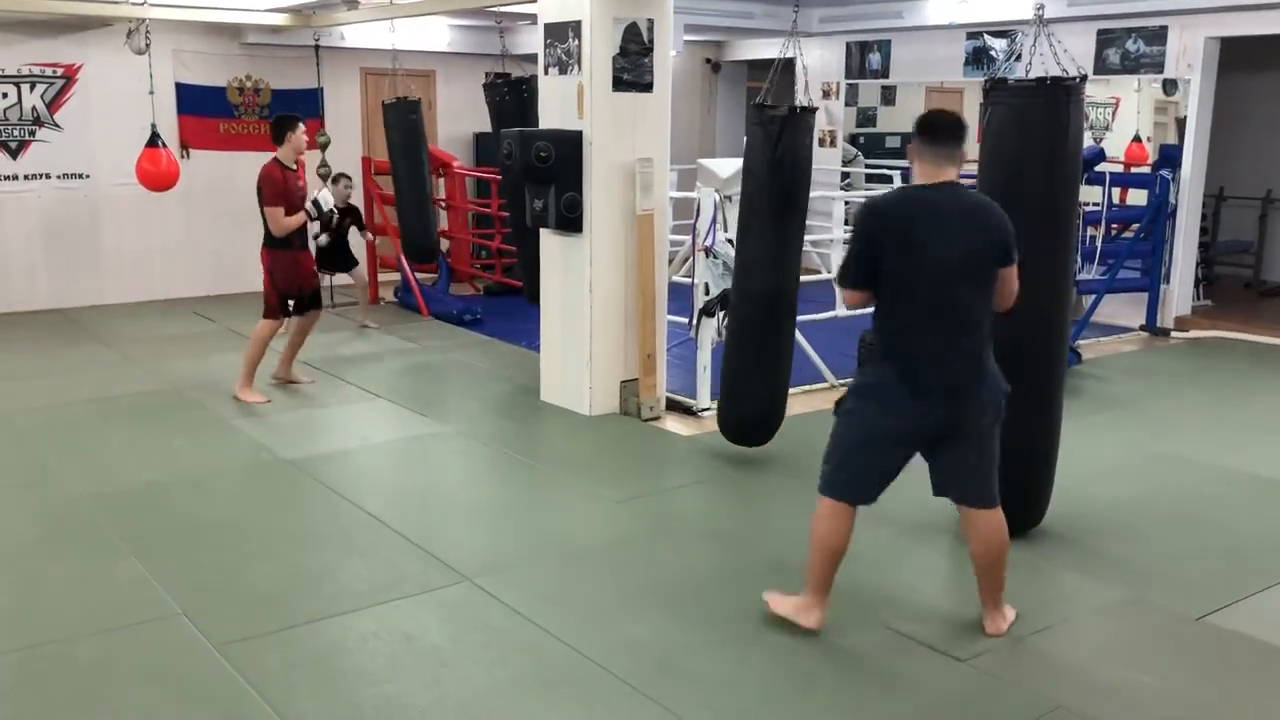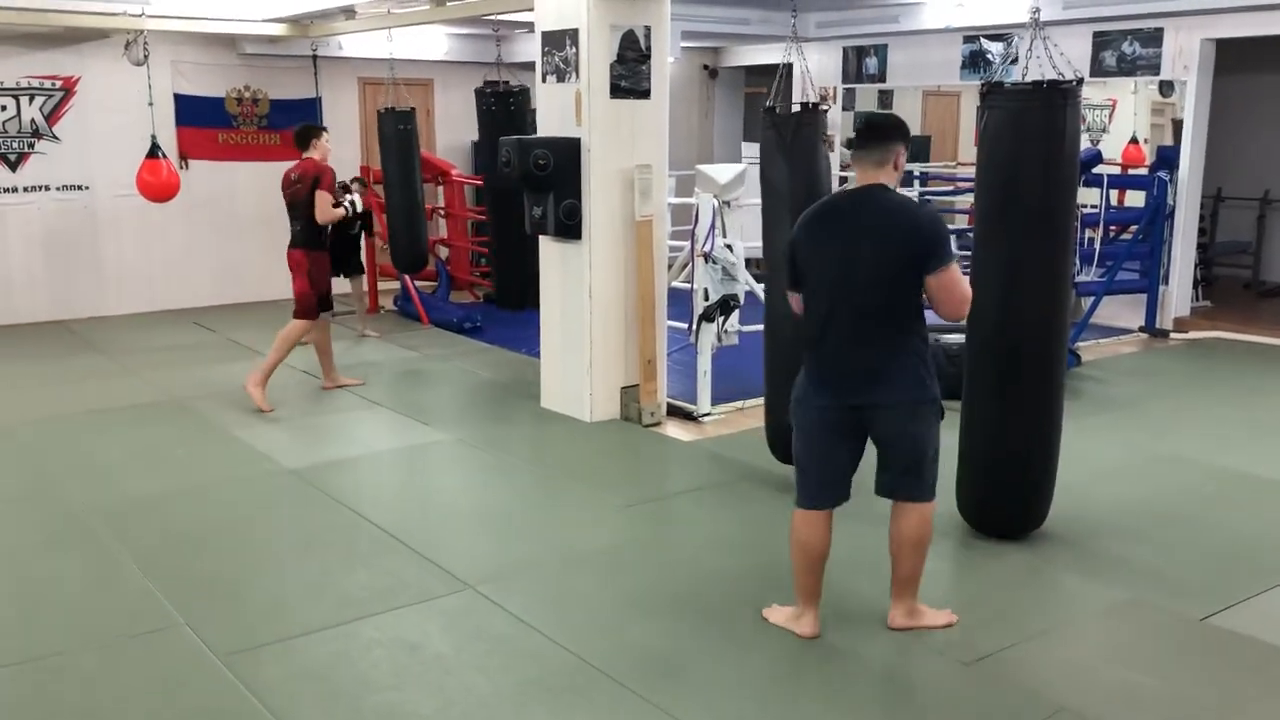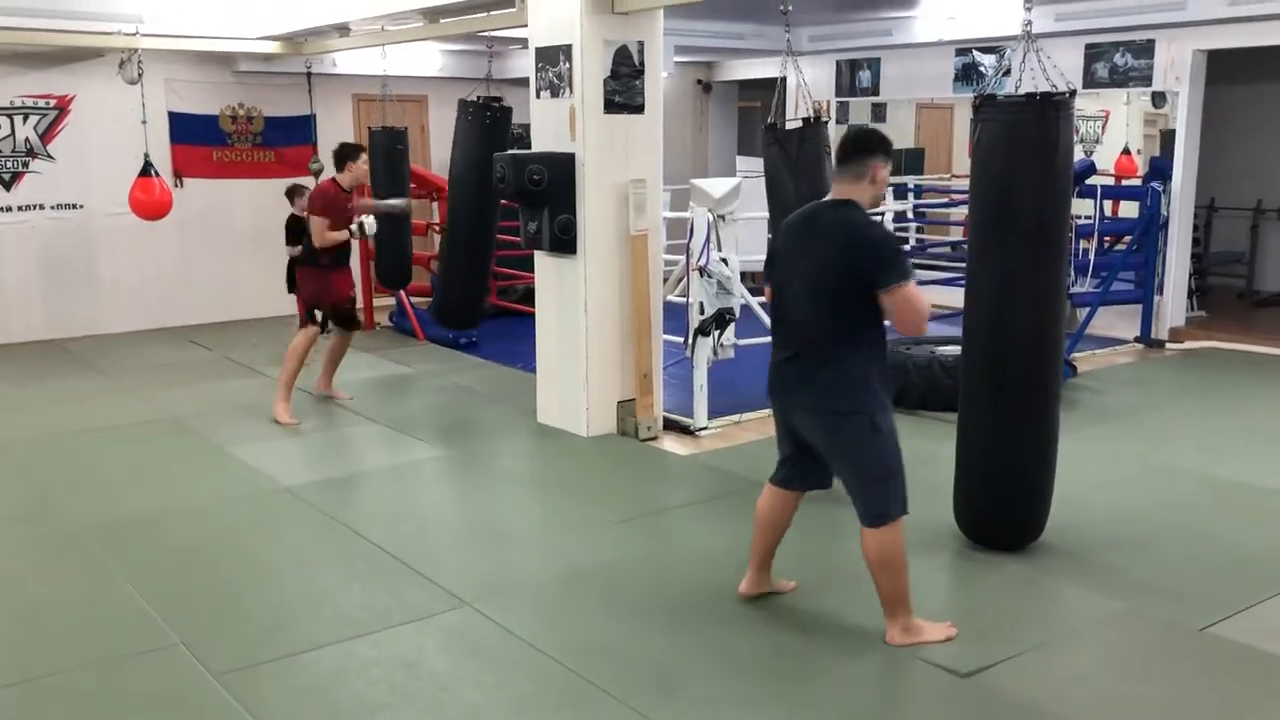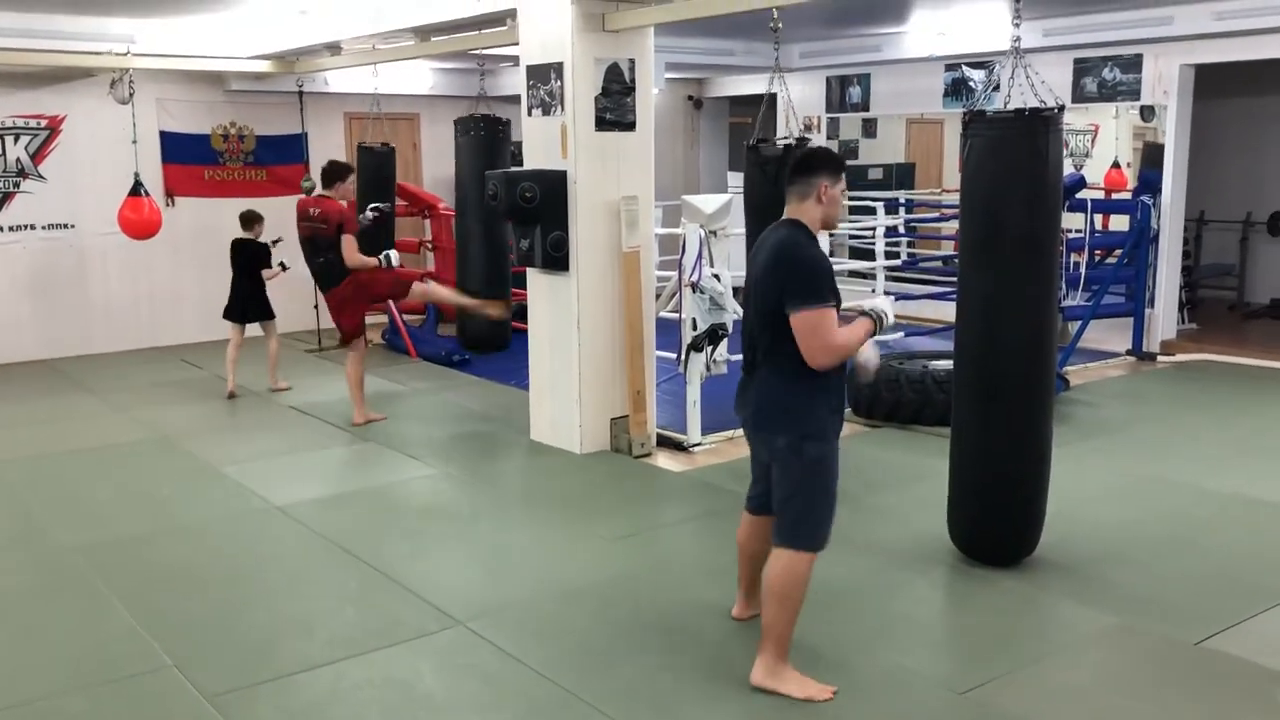
dt=0.5s
person 1, frame 1
left shoulder: (881, 214)
right shoulder: (992, 217)
left elbow: (853, 297)
right elbow: (1005, 299)
left hip: (895, 386)
right hip: (973, 386)
left knee: (839, 491)
right knee: (981, 501)
left ankle: (811, 603)
right ankle: (994, 611)
person 1, frame 2
left shoulder: (811, 221)
right shoulder: (921, 222)
left elbow: (799, 303)
right elbow: (955, 310)
right wrist: (945, 259)
left hip: (825, 383)
right hip: (902, 384)
left knee: (814, 501)
right knee: (914, 495)
left ankle: (804, 612)
right ankle: (904, 606)
person 1, frame 3
left shoulder: (793, 226)
right shoulder: (872, 239)
right elbow: (914, 323)
right wrist: (898, 277)
left hip: (789, 382)
right hip: (846, 393)
left knee: (788, 476)
right knee: (882, 509)
left ankle: (757, 577)
right ankle: (901, 623)
person 1, frame 4
left shoulder: (776, 240)
right shoulder: (802, 256)
right elbow: (822, 352)
left wrist: (851, 336)
right wrist: (870, 319)
left hip: (769, 404)
right hip: (797, 416)
left knee: (764, 507)
right knee: (799, 538)
left ankle: (749, 599)
right ankle: (771, 664)
person 2, frame 1
left shoulder: (298, 167)
right shoulder: (271, 175)
right elbow: (278, 228)
left wrist: (318, 209)
right wrist: (311, 210)
left hip: (301, 251)
right hip: (279, 255)
left knee: (311, 312)
right knee: (273, 319)
left ankle: (283, 370)
right ankle: (244, 384)
person 2, frame 2
left shoulder: (289, 175)
right shoulder: (323, 171)
right elbow: (323, 216)
left wrist: (336, 204)
right wrist: (348, 208)
left hip: (301, 249)
right hip: (311, 253)
left knee: (321, 314)
right knee: (305, 319)
left ankle: (330, 376)
right ankle: (258, 379)
person 2, frame 3
left shoulder: (349, 192)
right shoulder: (323, 194)
left elbow: (363, 206)
right elbow: (320, 240)
left wrist: (391, 205)
right wrist: (354, 232)
left hip: (339, 270)
right hip: (314, 270)
left knee: (346, 331)
right knee: (310, 331)
left ankle: (324, 384)
right ankle: (282, 402)
person 2, frame 4
left shoulder: (302, 206)
right shoulder: (342, 212)
right elbow: (352, 260)
left wrist: (363, 218)
right wrist: (382, 262)
left hip: (332, 291)
right hip: (353, 279)
left knee: (354, 347)
right knee: (423, 288)
left ankle: (360, 411)
right ankle: (484, 306)
